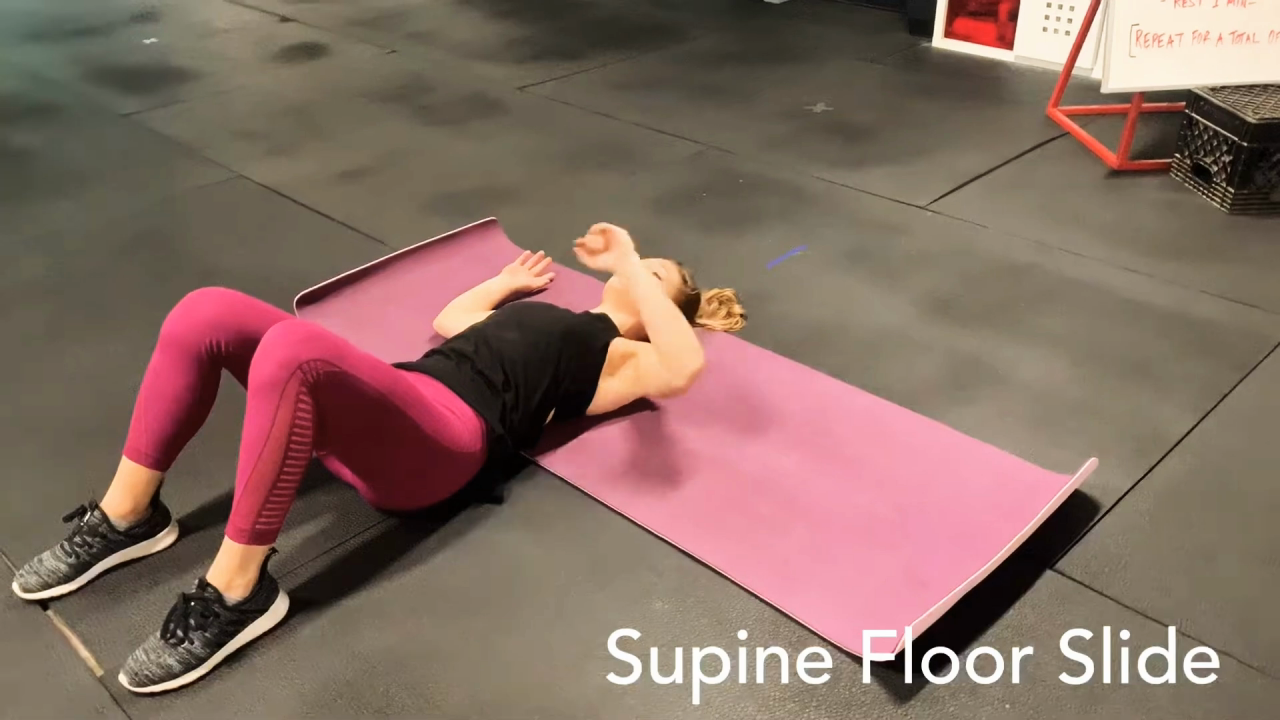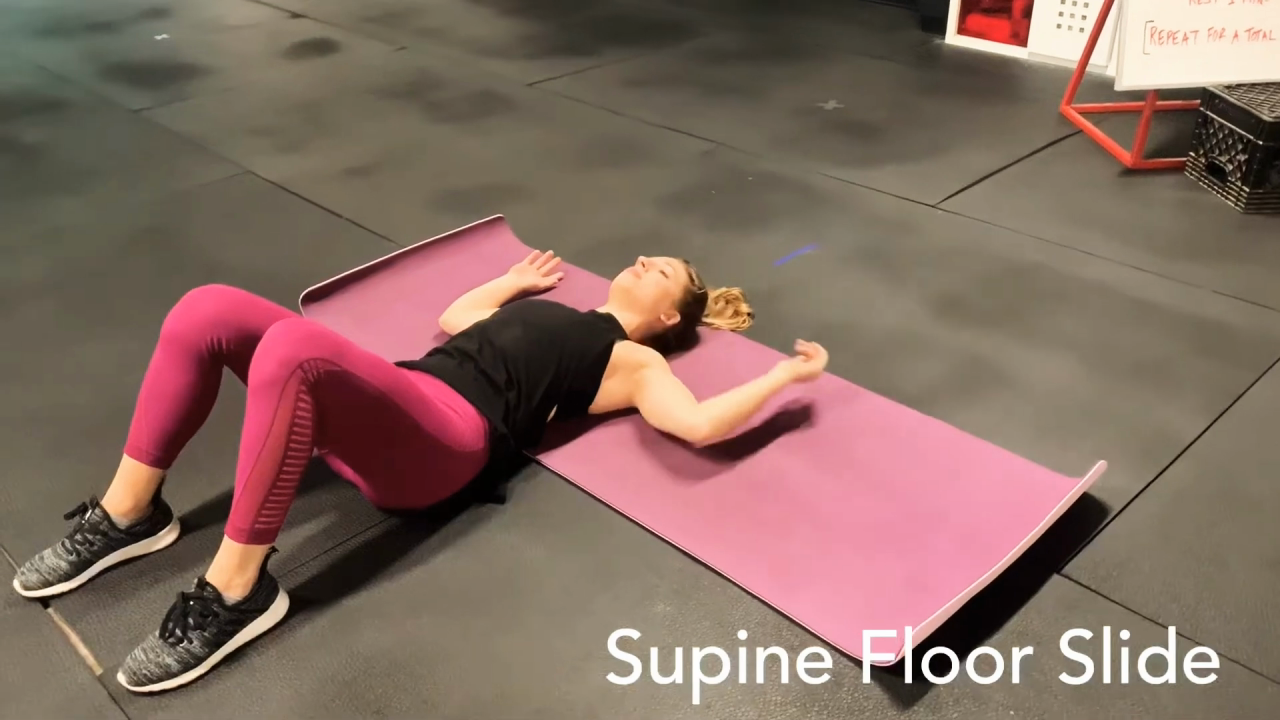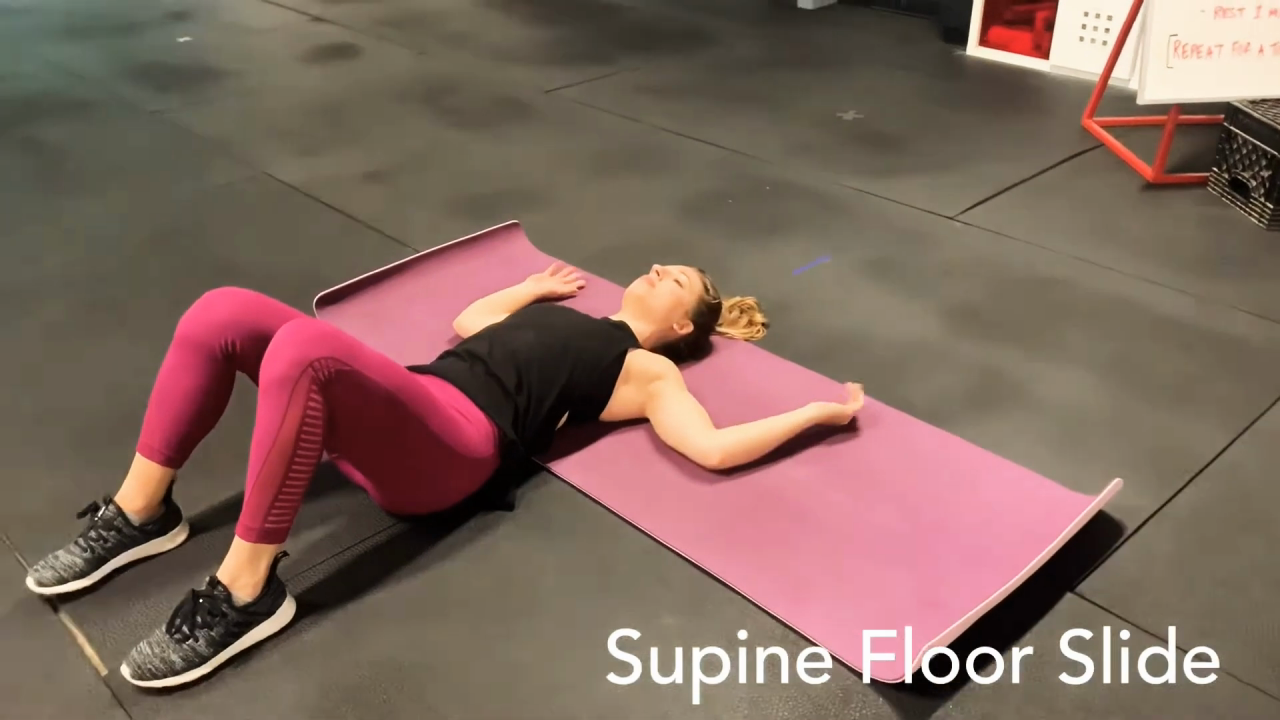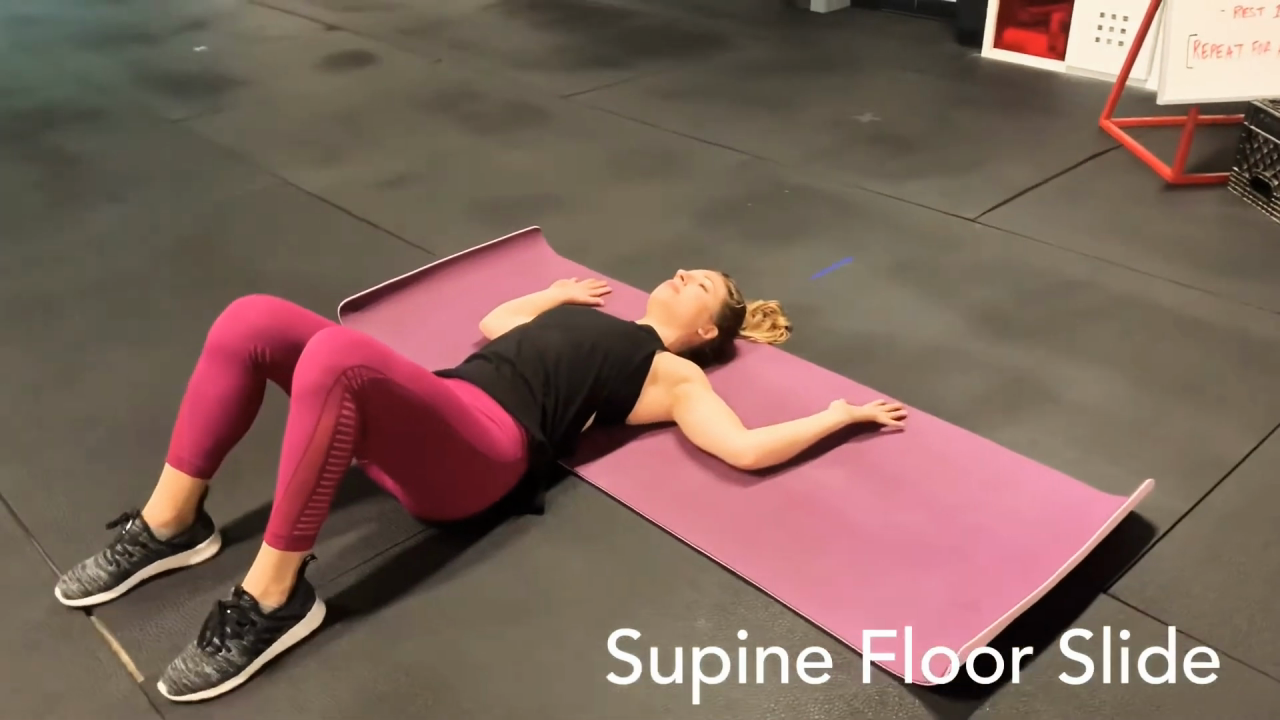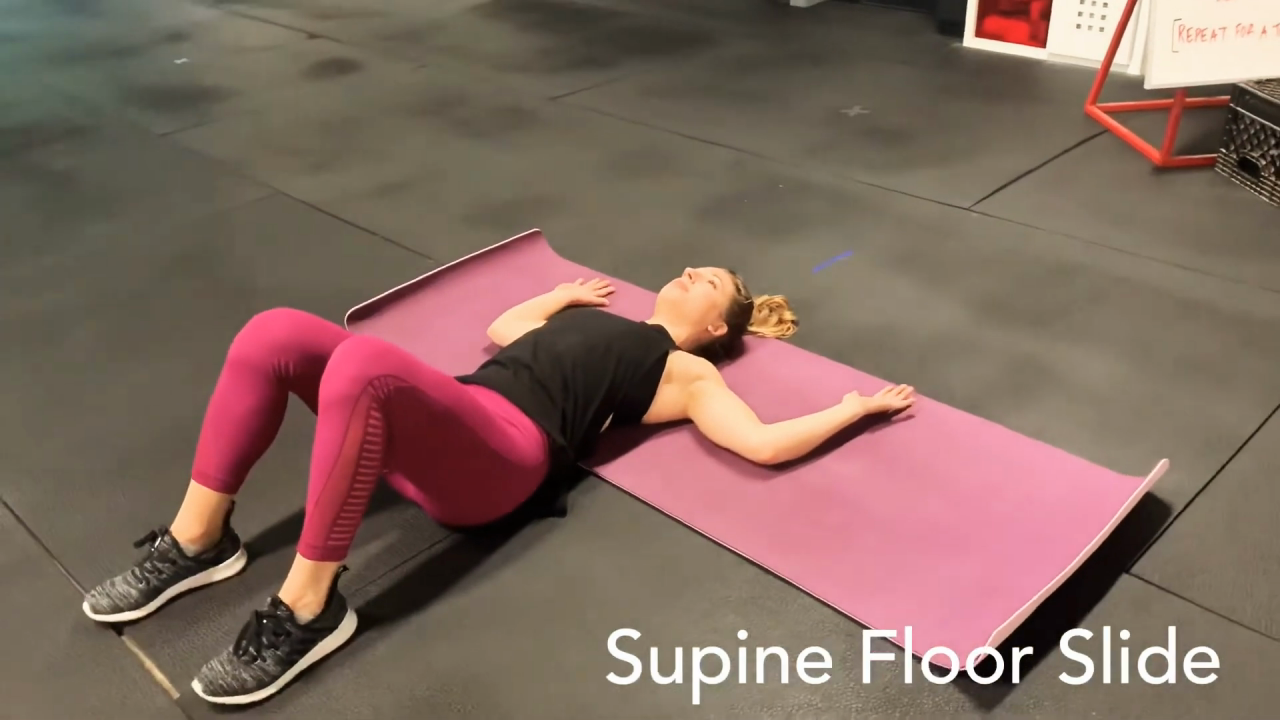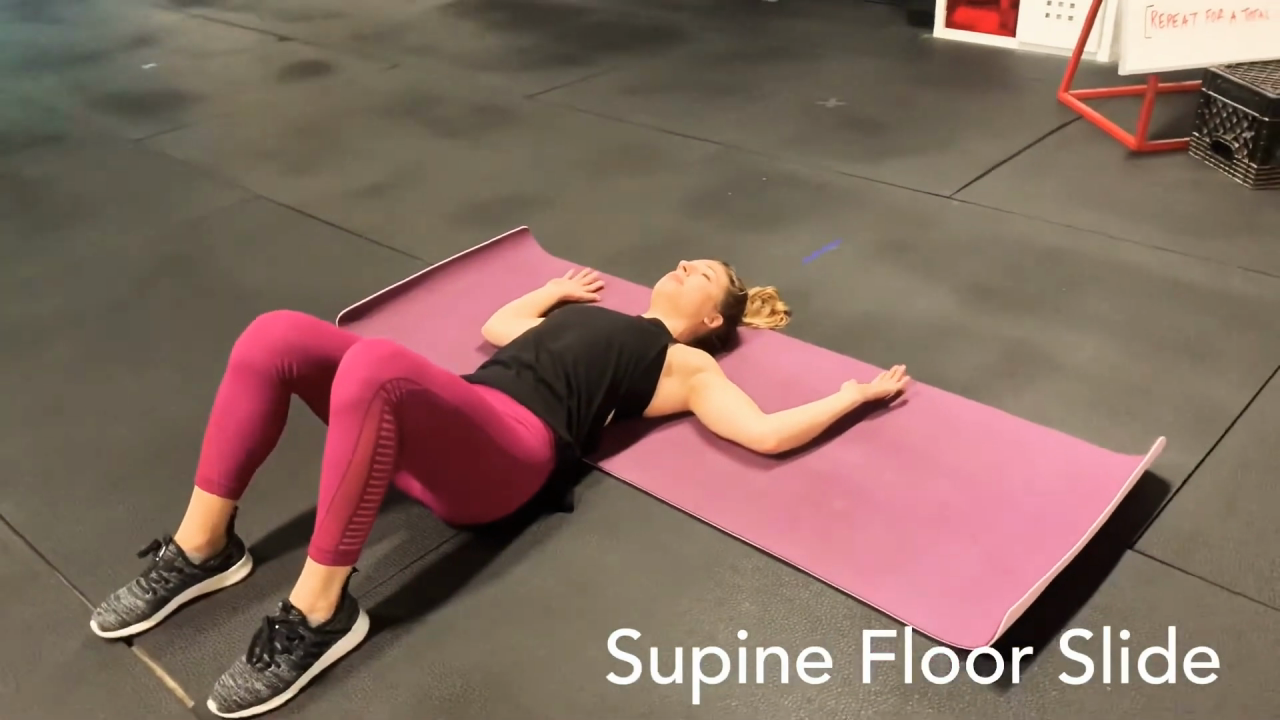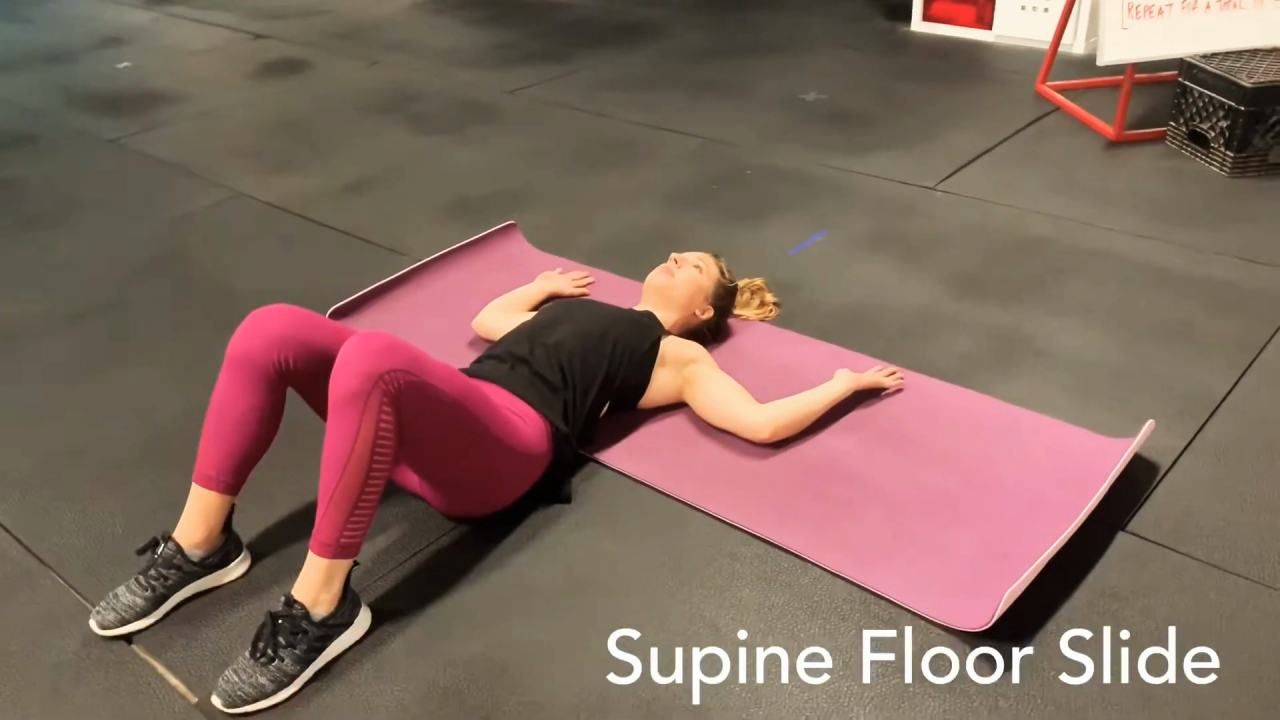
dt=0.5s
person 1, frame 1
left shoulder: (626, 358)
right shoulder: (543, 311)
left elbow: (685, 367)
right elbow: (448, 320)
left wrist: (633, 264)
right wrist: (507, 282)
left hip: (442, 440)
right hip: (387, 406)
left knee: (291, 349)
right knee: (206, 314)
left ankle: (237, 591)
right ankle: (127, 516)
person 1, frame 2
left shoulder: (632, 360)
right shoulder: (550, 311)
left elbow: (699, 422)
right elbow: (453, 317)
left wrist: (783, 373)
right wrist: (514, 280)
left hip: (444, 437)
right hip: (393, 396)
left knee: (291, 348)
right knee: (207, 311)
left ankle: (236, 589)
right ankle: (129, 513)
person 1, frame 3
left shoulder: (646, 371)
right shoulder: (568, 317)
left elbow: (713, 447)
right elbow: (468, 321)
left wrist: (816, 412)
right wrist: (534, 285)
left hip: (454, 443)
right hip: (401, 408)
left knee: (302, 347)
right knee: (223, 312)
left ankle: (246, 591)
right ankle: (141, 514)
person 1, frame 4
left shoulder: (671, 372)
right shoulder: (586, 317)
left elbow: (745, 447)
right elbow: (493, 321)
left wrist: (841, 413)
right wrist: (556, 292)
left hip: (480, 449)
right hip: (424, 414)
left knee: (335, 353)
right knee: (252, 320)
left ankle: (273, 596)
right ankle: (170, 524)
person 1, frame 5
left shoulder: (686, 372)
right shoulder: (598, 318)
left elbow: (765, 443)
right elbow: (502, 328)
left wrist: (857, 405)
right wrist: (563, 292)
left hip: (504, 452)
right hip: (442, 426)
left knee: (361, 364)
right knee: (274, 334)
left ankle: (308, 606)
right ankle: (198, 540)
person 1, frame 6
left shoulder: (684, 364)
right shoulder: (589, 314)
left elbow: (766, 432)
right elbow: (497, 326)
left wrist: (855, 393)
right wrist: (556, 290)
left hip: (509, 448)
right hip: (442, 424)
left knee: (373, 364)
right knee: (275, 337)
left ankle: (319, 612)
right ankle: (202, 547)
person 1, frame 7
left shoulder: (677, 355)
right shoulder: (583, 308)
left elbow: (761, 421)
right elbow: (485, 319)
left wrist: (846, 381)
right wrist: (548, 283)
left hip: (506, 441)
right hip: (434, 422)
left knee: (370, 355)
right knee: (269, 331)
left ankle: (321, 604)
right ankle: (200, 544)
